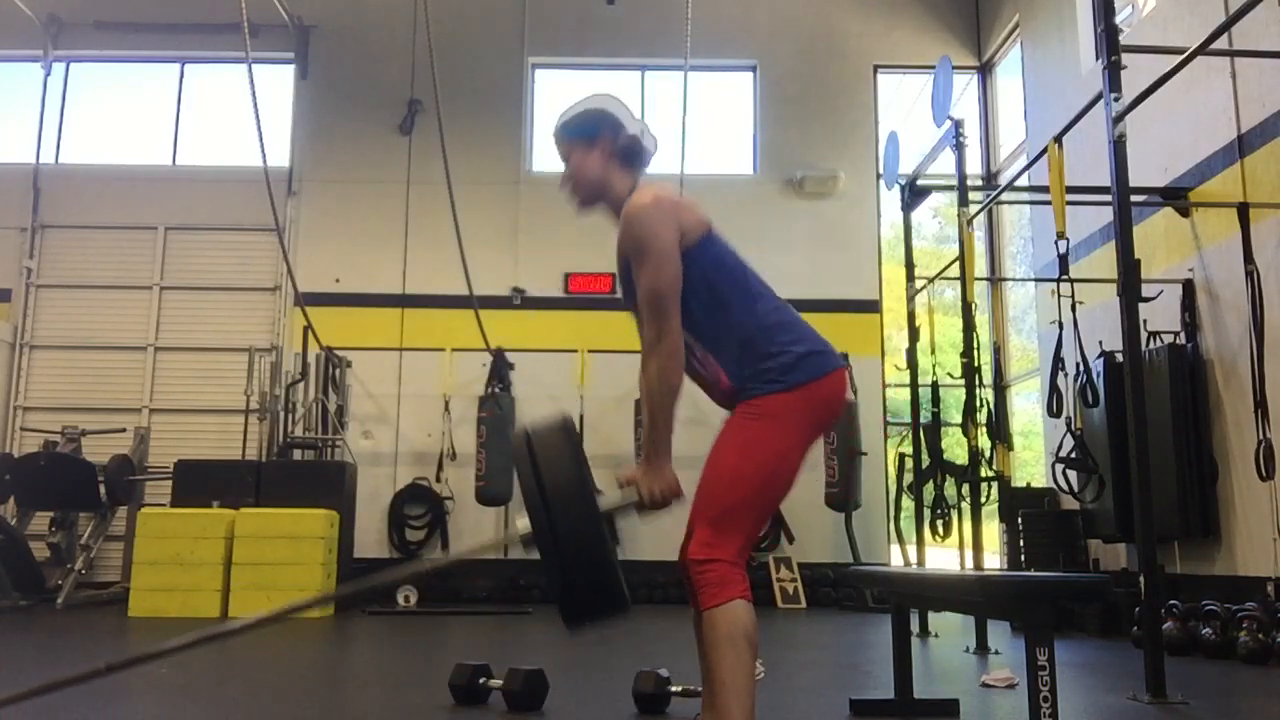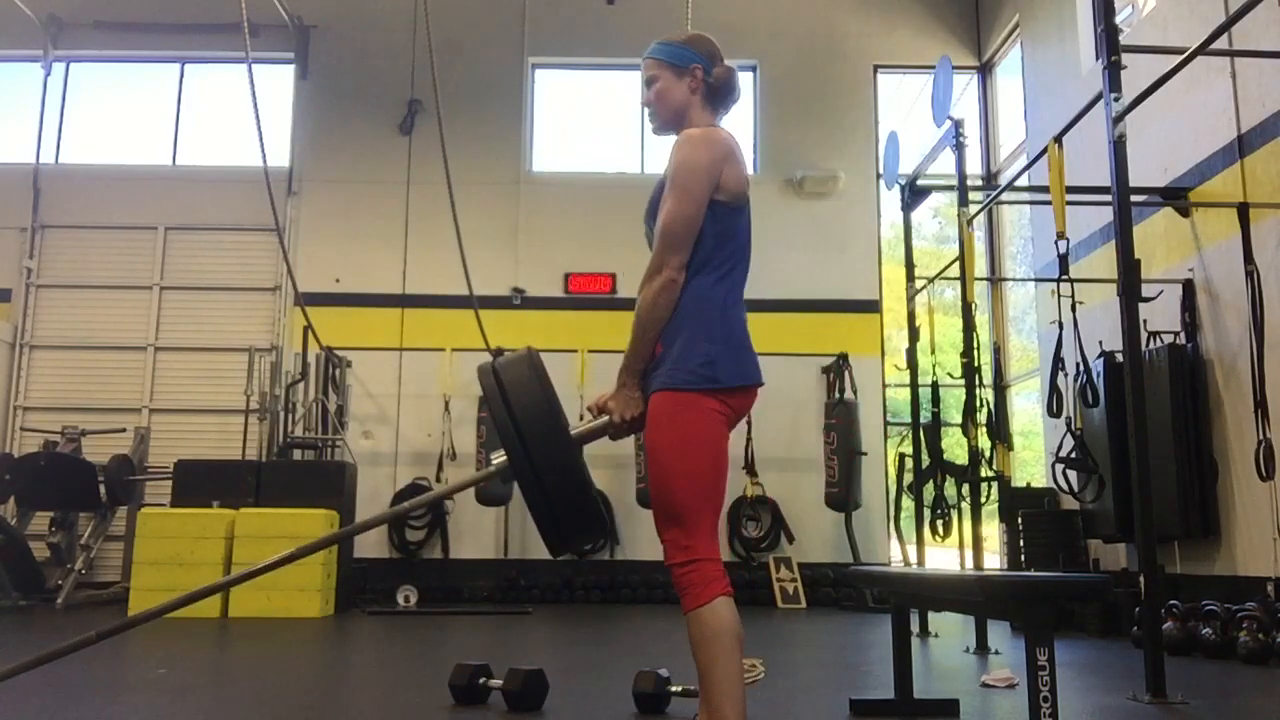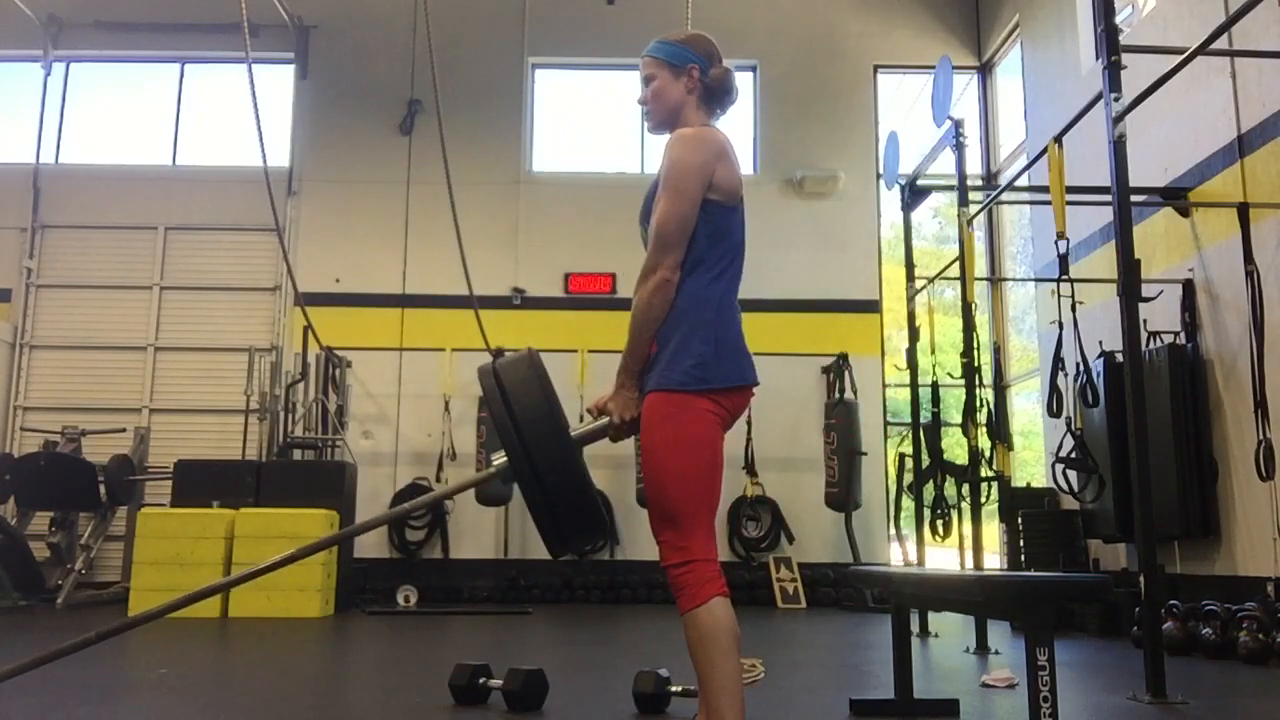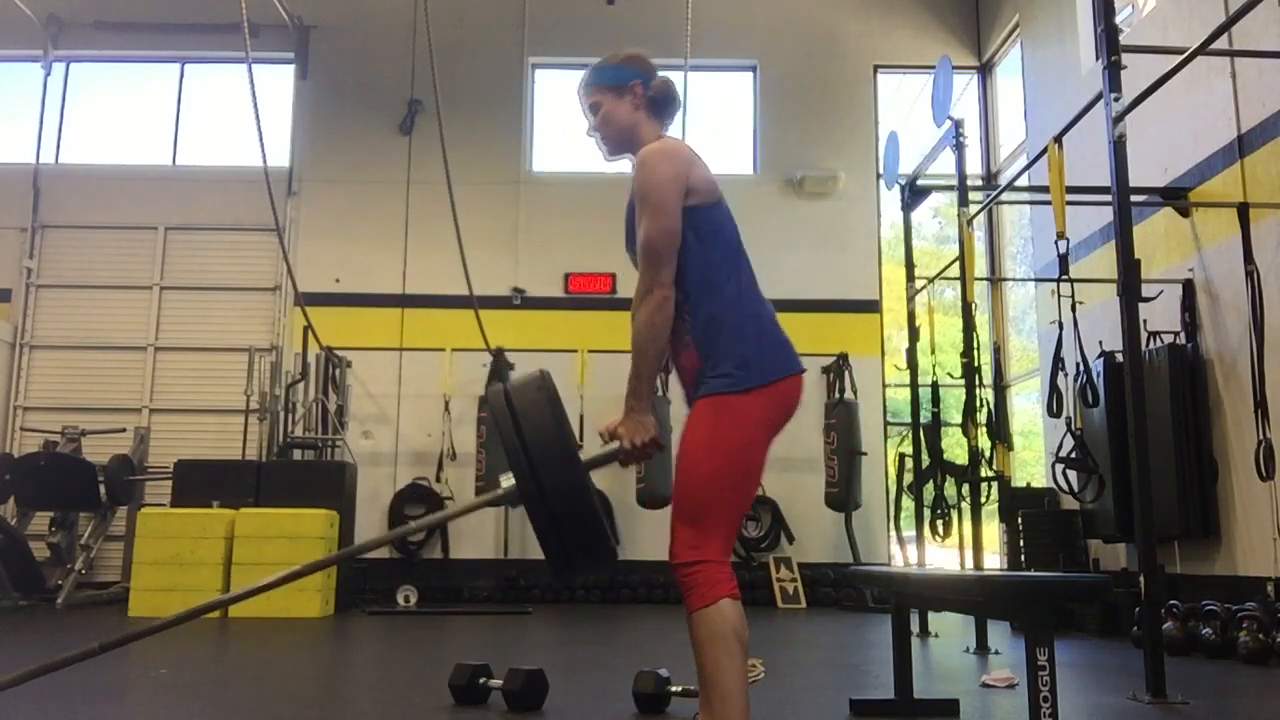
dt=0.5s
person 1, frame 1
left shoulder: (648, 209)
right shoulder: (640, 220)
left elbow: (668, 344)
right elbow: (662, 347)
left wrist: (655, 458)
right wrist: (654, 457)
left hip: (785, 381)
right hip: (774, 384)
left knee: (713, 558)
right knee: (712, 556)
person 1, frame 2
left shoulder: (702, 144)
right shoulder: (705, 152)
left elbow: (667, 274)
left wrist: (627, 383)
right wrist: (640, 383)
left hip: (697, 372)
right hip: (703, 371)
left knee: (693, 559)
right knee: (691, 556)
person 1, frame 3
left shoulder: (694, 144)
right shoulder: (702, 152)
left elbow: (662, 274)
left wrist: (625, 386)
right wrist: (636, 386)
left hip: (692, 373)
right hip: (699, 370)
left knee: (689, 560)
right knee: (688, 557)
person 1, frame 4
left shoulder: (659, 158)
right shoulder: (668, 166)
left elbow: (657, 296)
right elbow: (671, 297)
left wrist: (637, 409)
right wrist: (642, 407)
left hip: (742, 376)
right hip: (739, 375)
left knee: (698, 558)
right knee: (701, 556)
